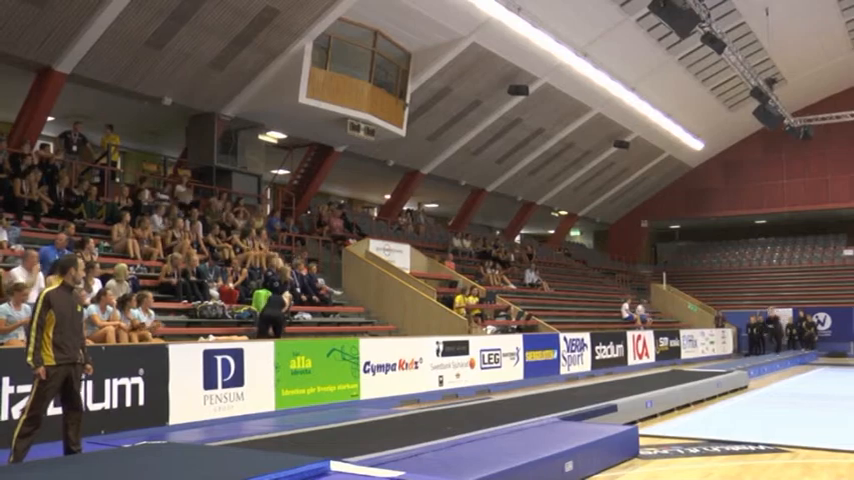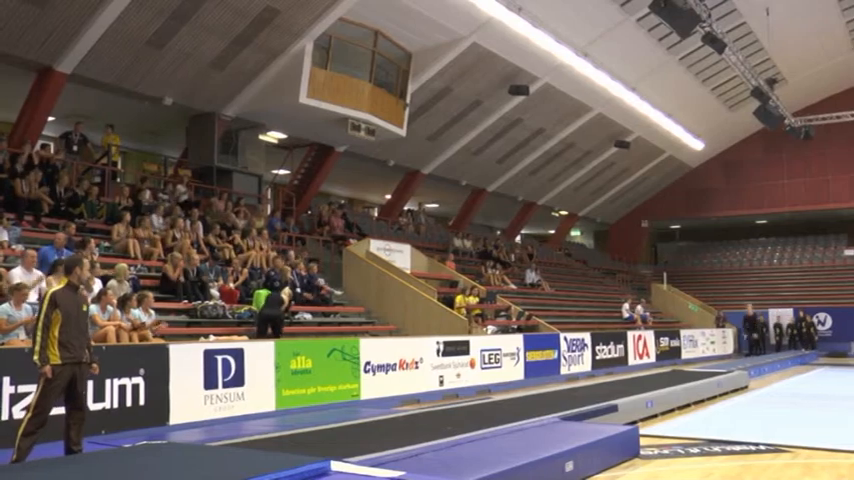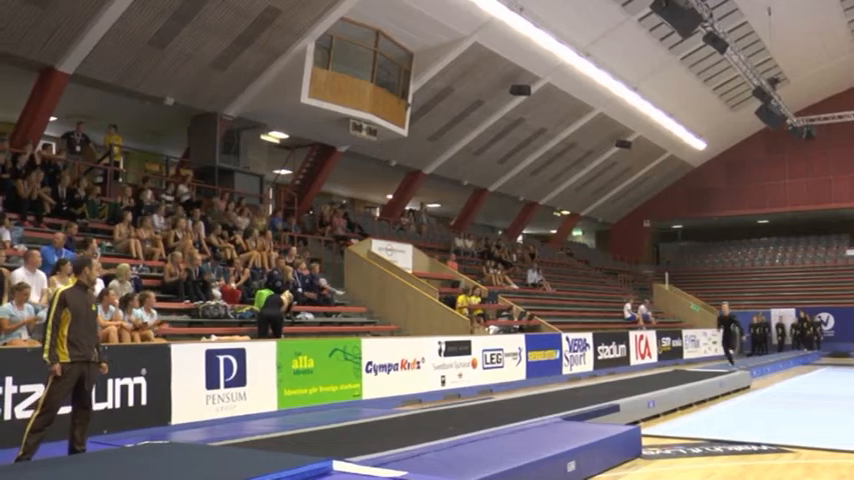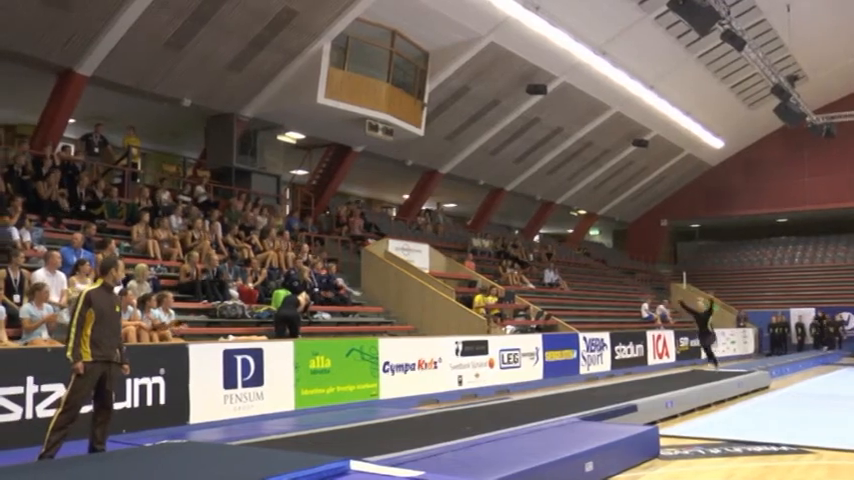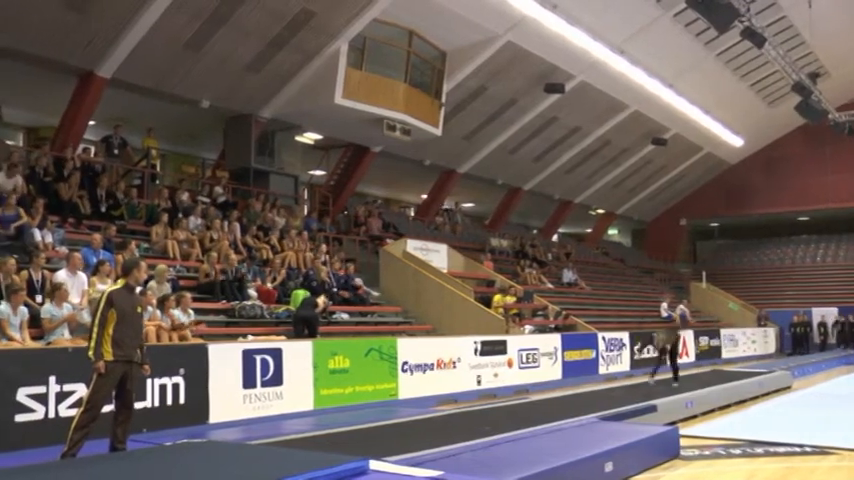
dt=0.5s
person 1, frame 1
left shoulder: (76, 299)
right shoulder: (49, 295)
right elbow: (35, 329)
left wrist: (86, 360)
right wrist: (36, 362)
left hip: (74, 364)
right hip: (52, 365)
left knee: (74, 410)
right knee: (34, 413)
left ankle: (73, 452)
right ankle: (16, 459)
person 1, frame 2
left shoulder: (82, 299)
right shoulder: (55, 295)
right elbow: (41, 329)
left wrist: (91, 359)
right wrist: (42, 361)
left hip: (79, 364)
right hip: (57, 363)
left knee: (77, 410)
right knee: (39, 411)
left ankle: (74, 452)
right ankle: (18, 458)
person 1, frame 3
left shoulder: (91, 298)
right shoulder: (64, 294)
right elbow: (51, 327)
left wrist: (100, 358)
right wrist: (52, 359)
left hip: (88, 362)
right hip: (66, 362)
left knee: (83, 409)
right knee: (47, 409)
left ankle: (77, 451)
right ankle: (24, 456)
person 1, frame 4
left shoulder: (115, 299)
right shoulder: (90, 294)
right elbow: (75, 326)
left wrist: (123, 359)
right wrist: (75, 357)
left hip: (110, 362)
right hip: (89, 361)
left knee: (104, 408)
right knee: (70, 407)
left ankle: (97, 449)
right ankle: (47, 453)
person 1, frame 5
left shoulder: (137, 300)
right shoulder: (112, 294)
right elbow: (97, 326)
left wrist: (143, 360)
right wrist: (96, 357)
left hip: (131, 362)
right hip: (110, 360)
left knee: (126, 407)
right knee: (92, 406)
left ankle: (118, 448)
right ankle: (70, 452)
